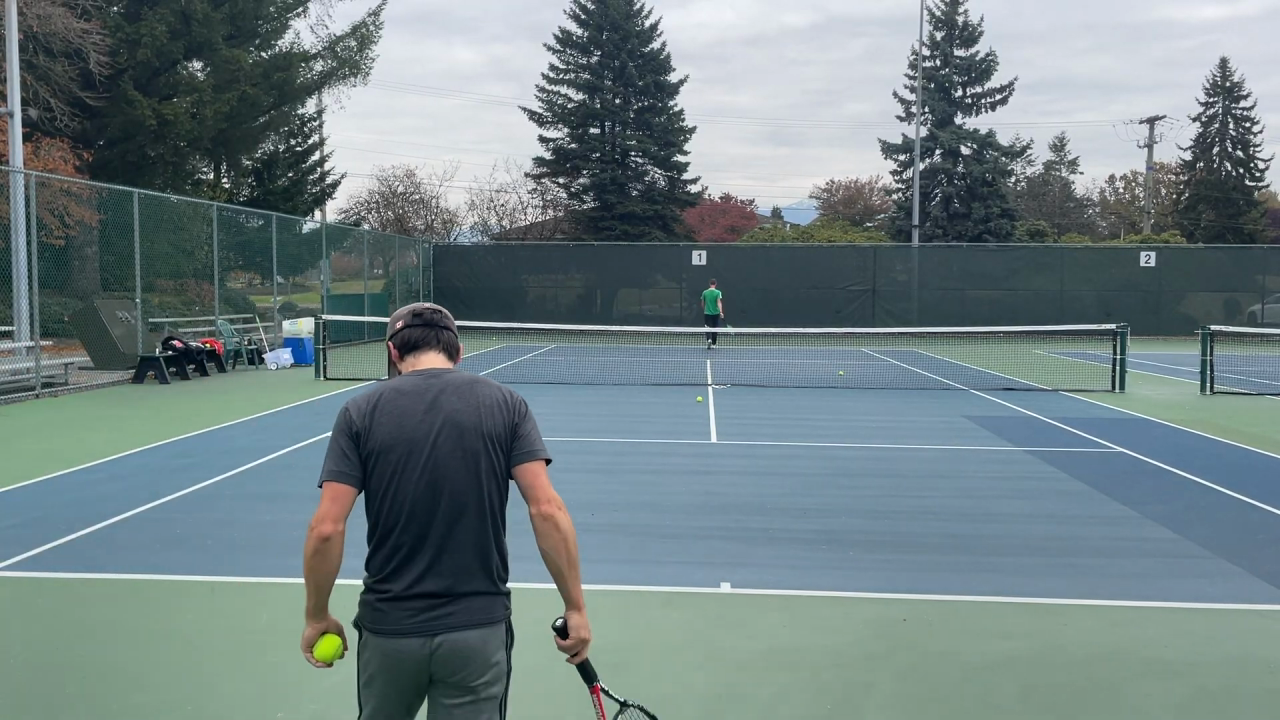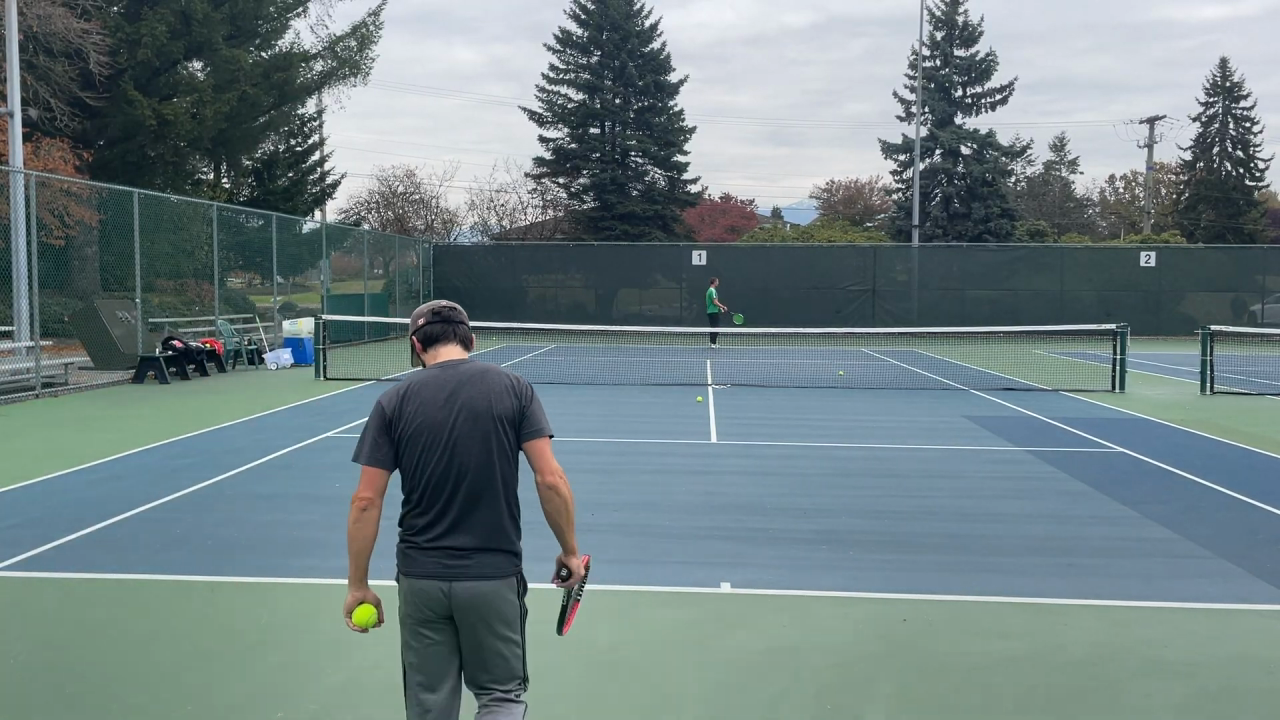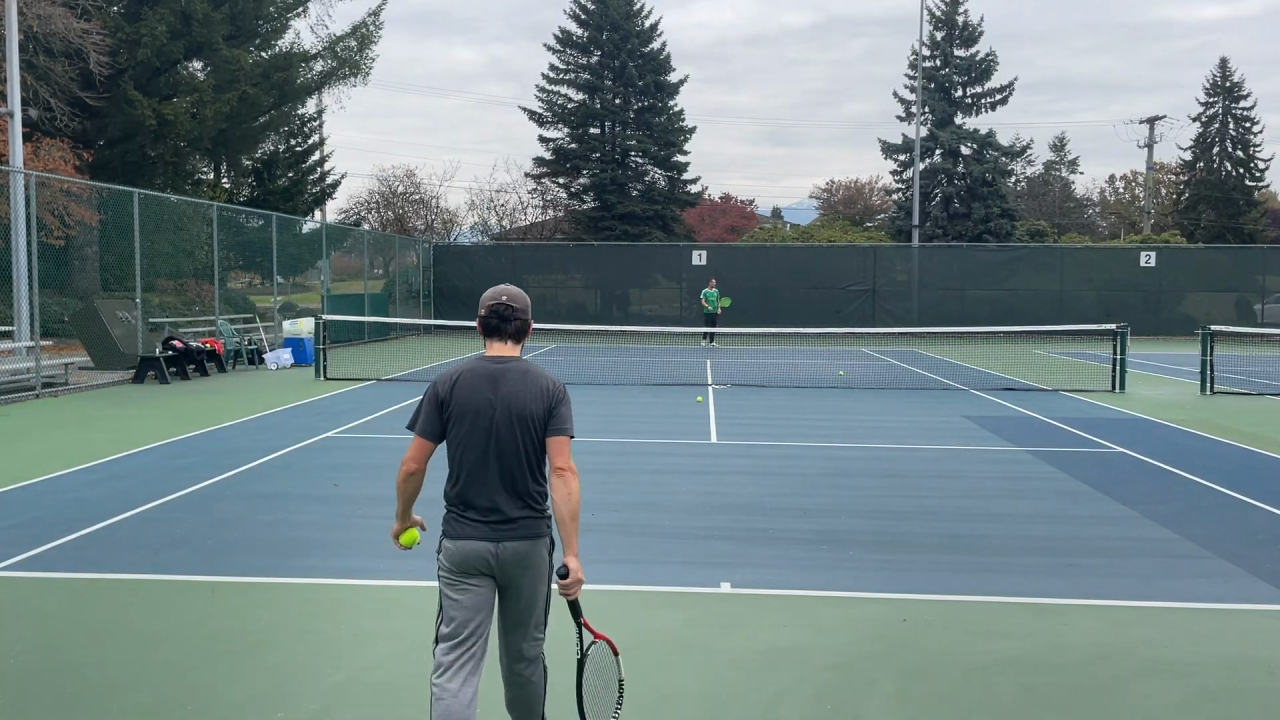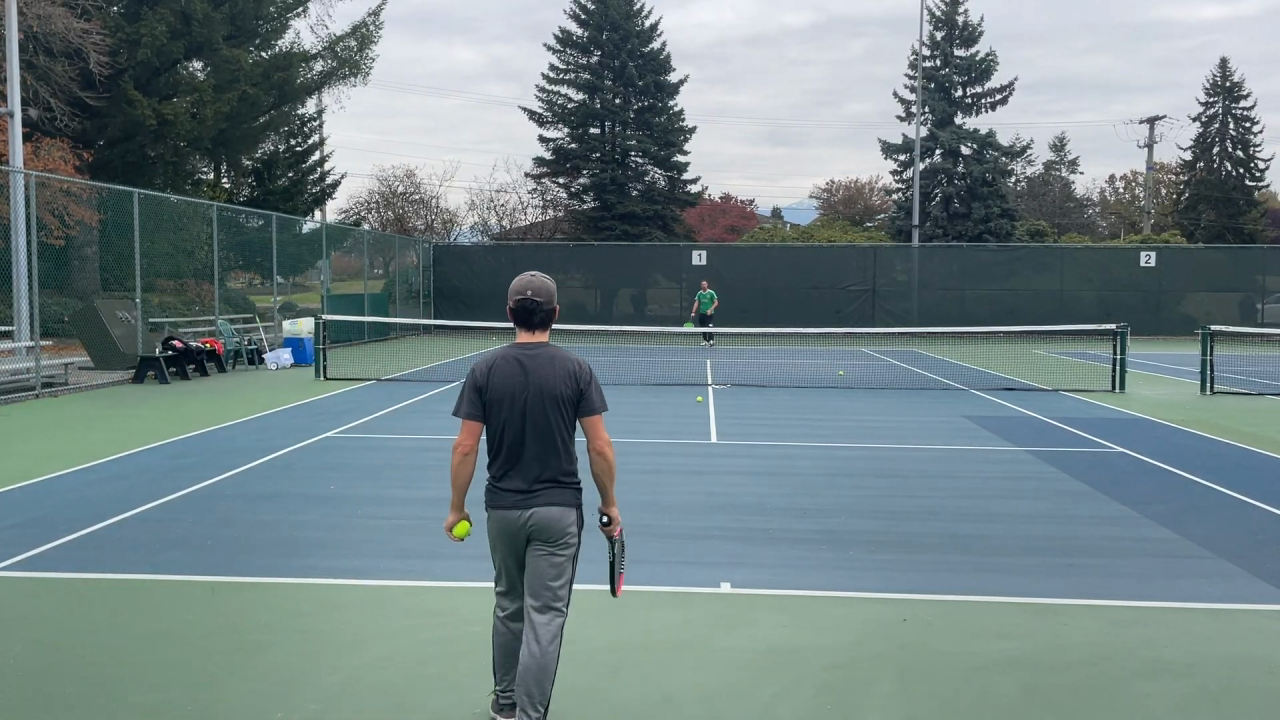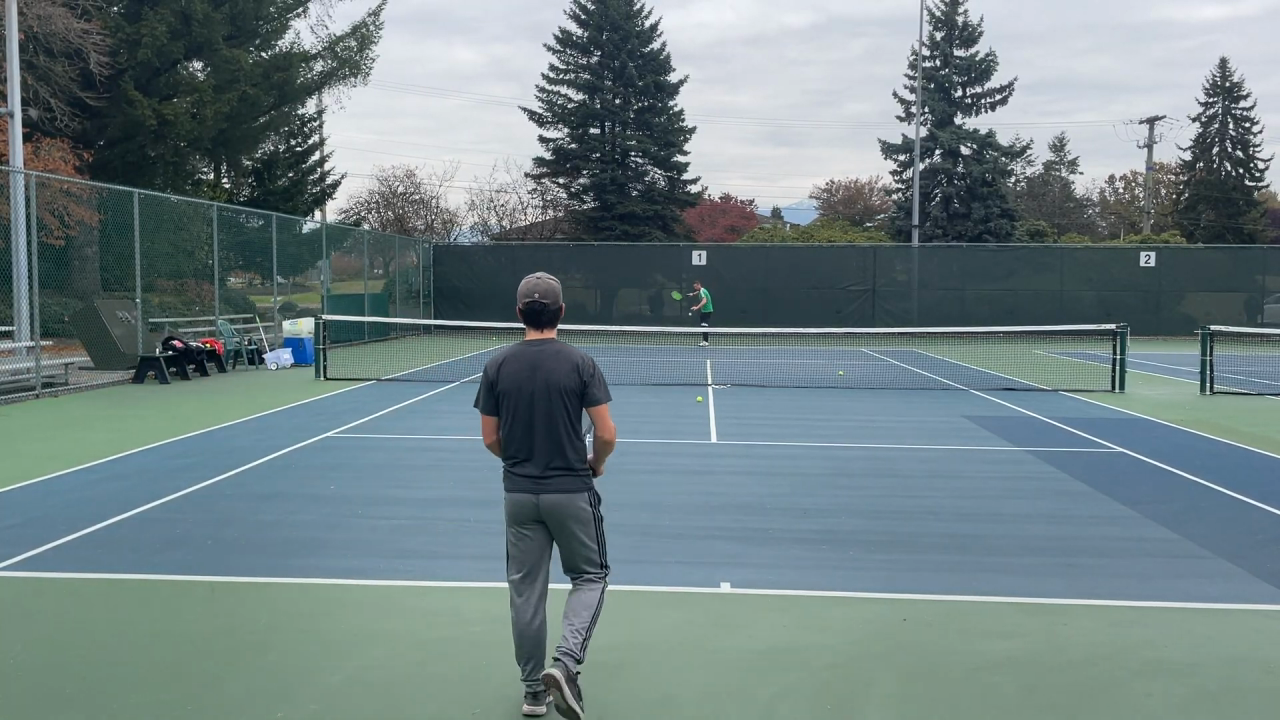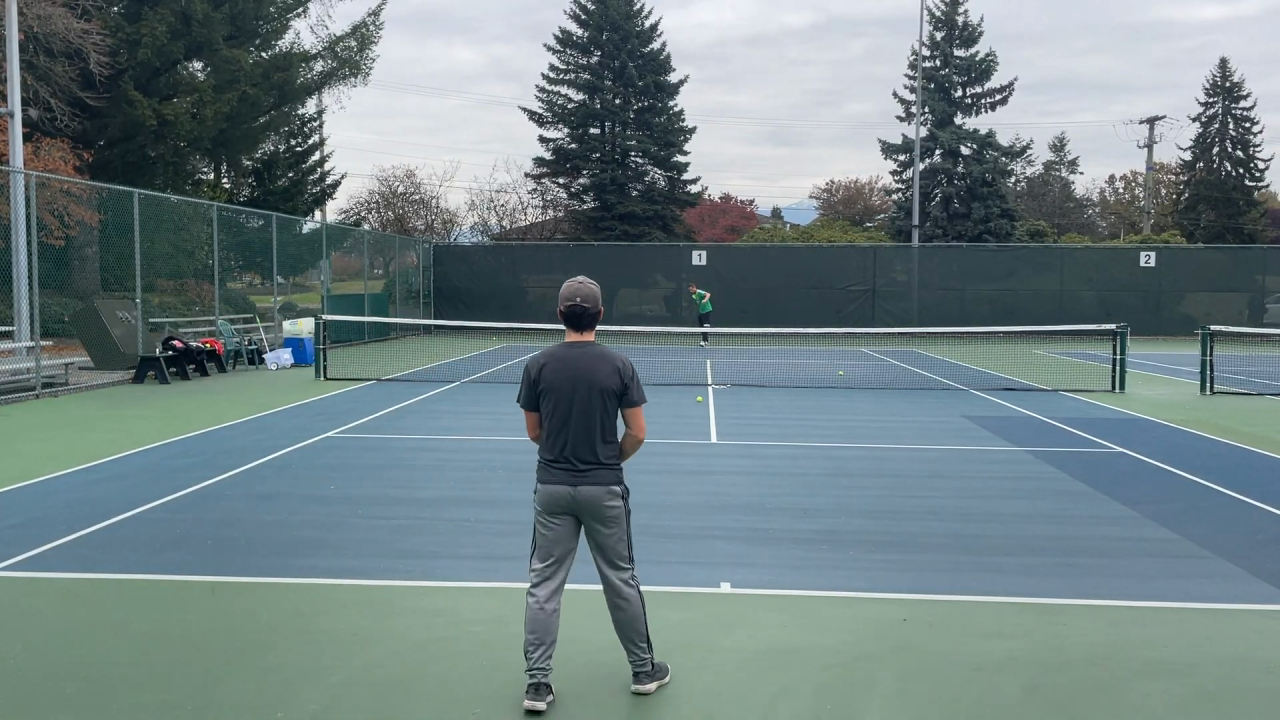
dt=0.4s
person 1, frame 1
left shoulder: (361, 411)
right shoulder: (505, 404)
left elbow: (326, 530)
right elbow: (547, 510)
left wrist: (316, 615)
right wrist: (575, 606)
left hip: (388, 628)
right hip: (479, 626)
person 1, frame 2
left shoulder: (394, 400)
right shoulder: (514, 388)
left elbow: (366, 501)
right elbow: (551, 480)
left wrist: (357, 583)
right wrist: (570, 550)
left hip: (421, 578)
right hip: (494, 576)
person 1, frame 3
left shoulder: (448, 383)
right shoulder: (549, 388)
left elbow: (412, 466)
right elbow: (562, 472)
left wrist: (403, 517)
right wrist: (572, 553)
left hip: (462, 543)
right hip: (527, 542)
left knee: (455, 663)
right knee: (525, 648)
person 1, frame 4
left shoulder: (484, 370)
right shoulder: (576, 370)
left elbow: (465, 448)
right elbow: (600, 447)
left wrist: (456, 507)
right wrist: (610, 503)
left hip: (503, 509)
right hip: (558, 510)
left knee: (508, 606)
right knee: (545, 618)
person 1, frame 5
left shoulder: (497, 365)
right shoulder: (580, 362)
left elbow: (491, 438)
right elbow: (606, 434)
right wrist: (596, 463)
left hip: (519, 494)
right hip: (571, 492)
left knee: (526, 592)
right knee: (590, 578)
right ankle: (564, 664)
person 1, frame 6
left shoulder: (538, 364)
right shoulder: (619, 365)
left elbow: (534, 432)
right elbow: (636, 435)
left hip: (552, 487)
right hip: (603, 489)
left knee: (544, 581)
right knee: (619, 579)
left ankle: (538, 679)
right ankle: (643, 669)
